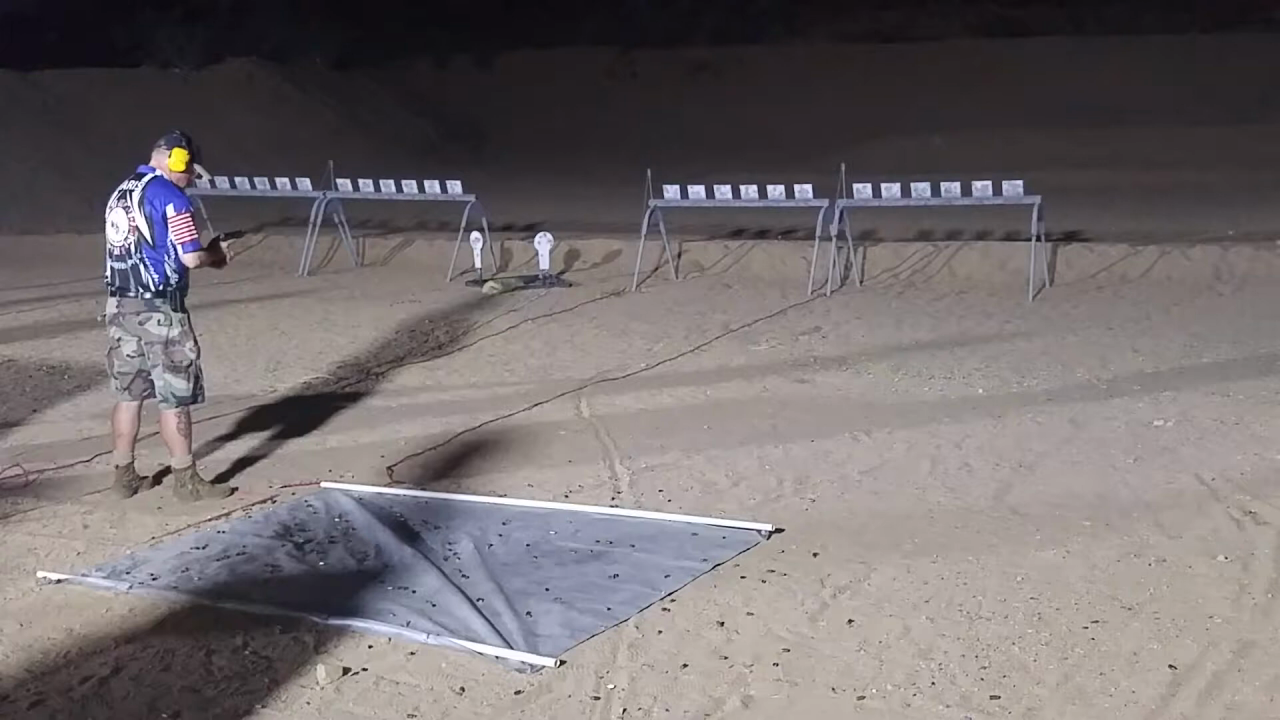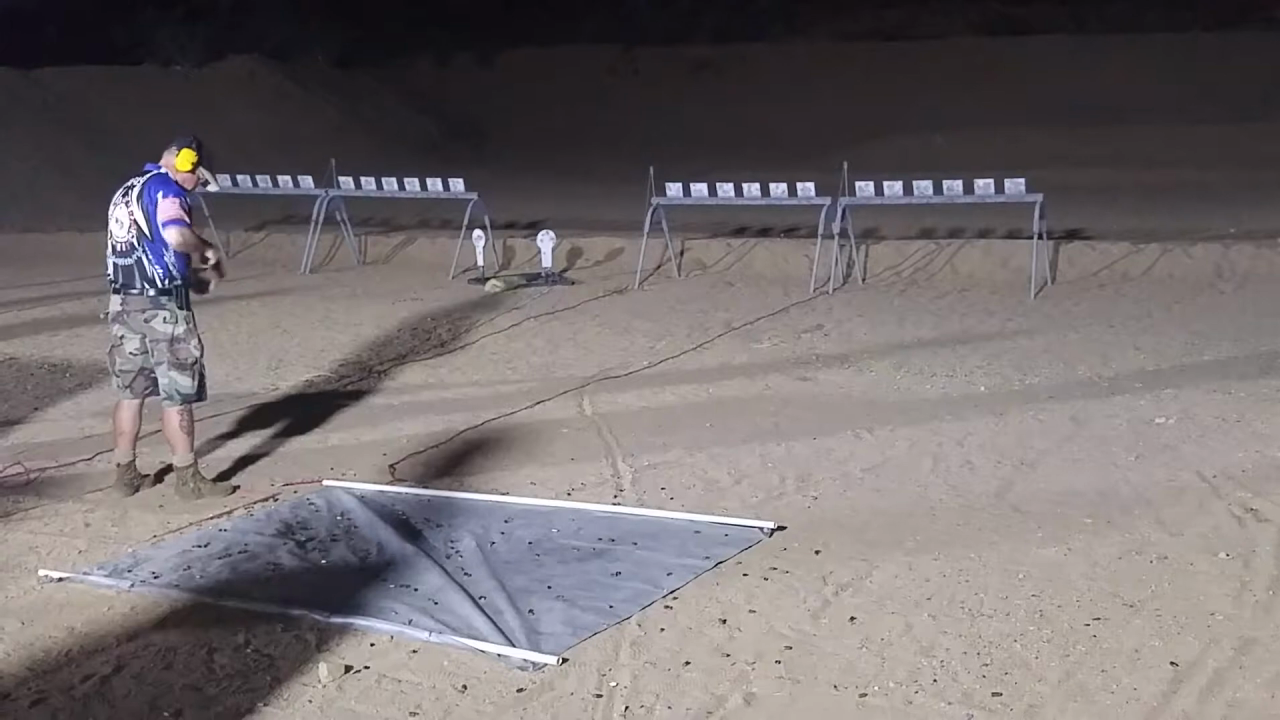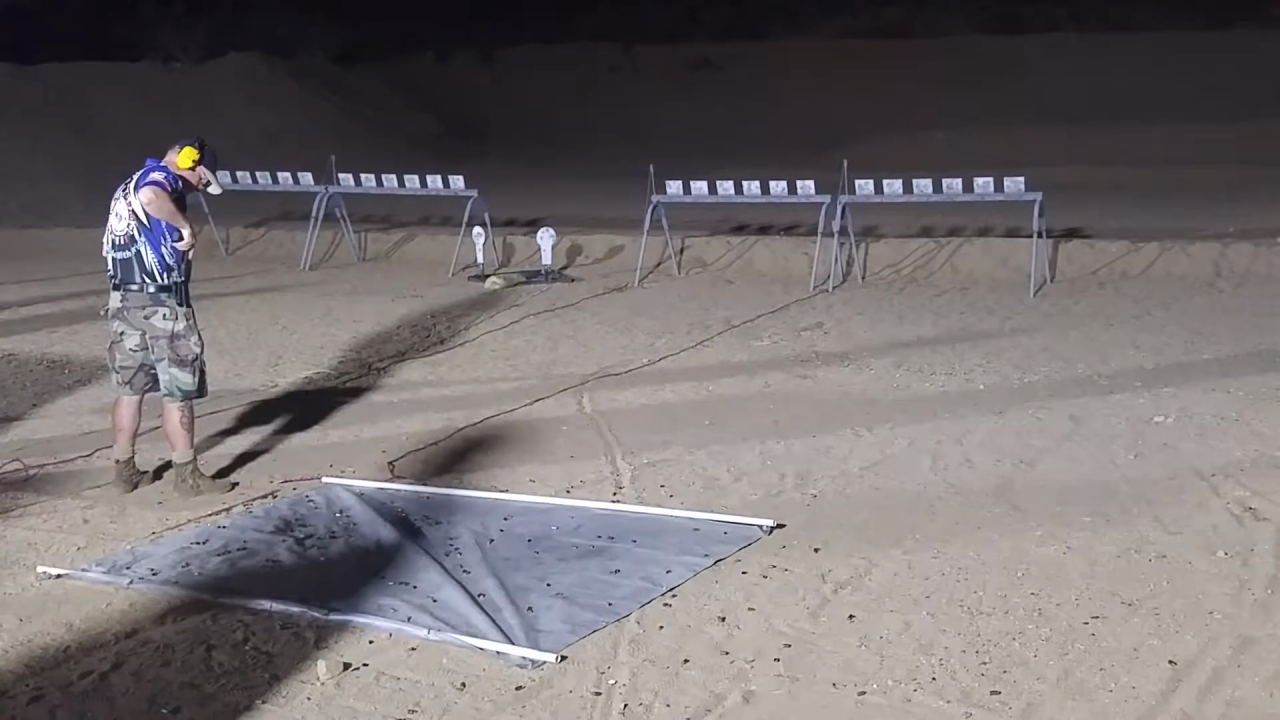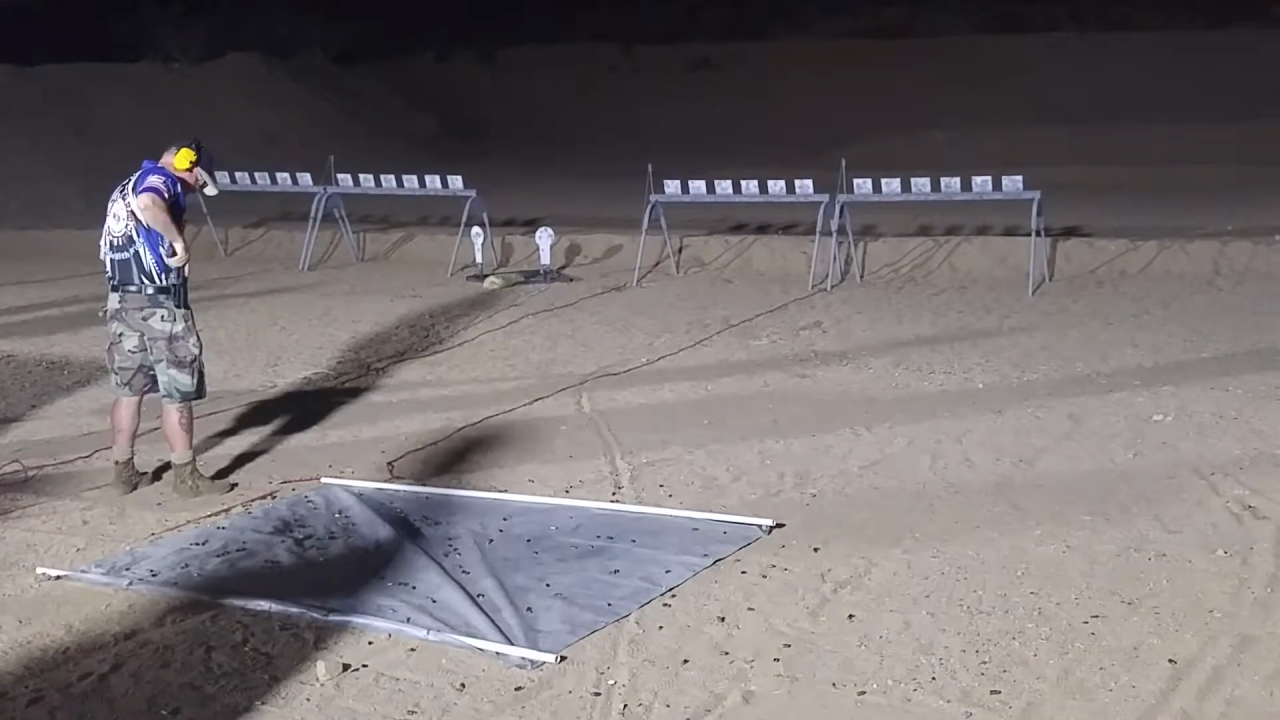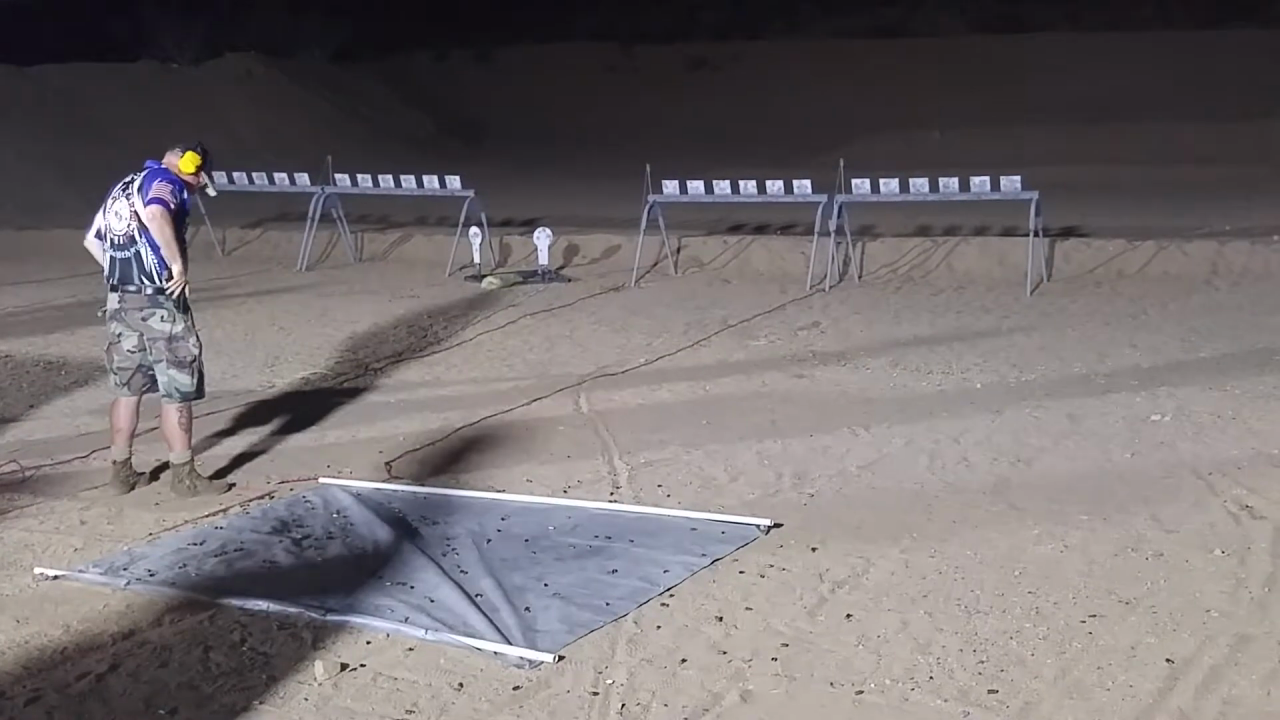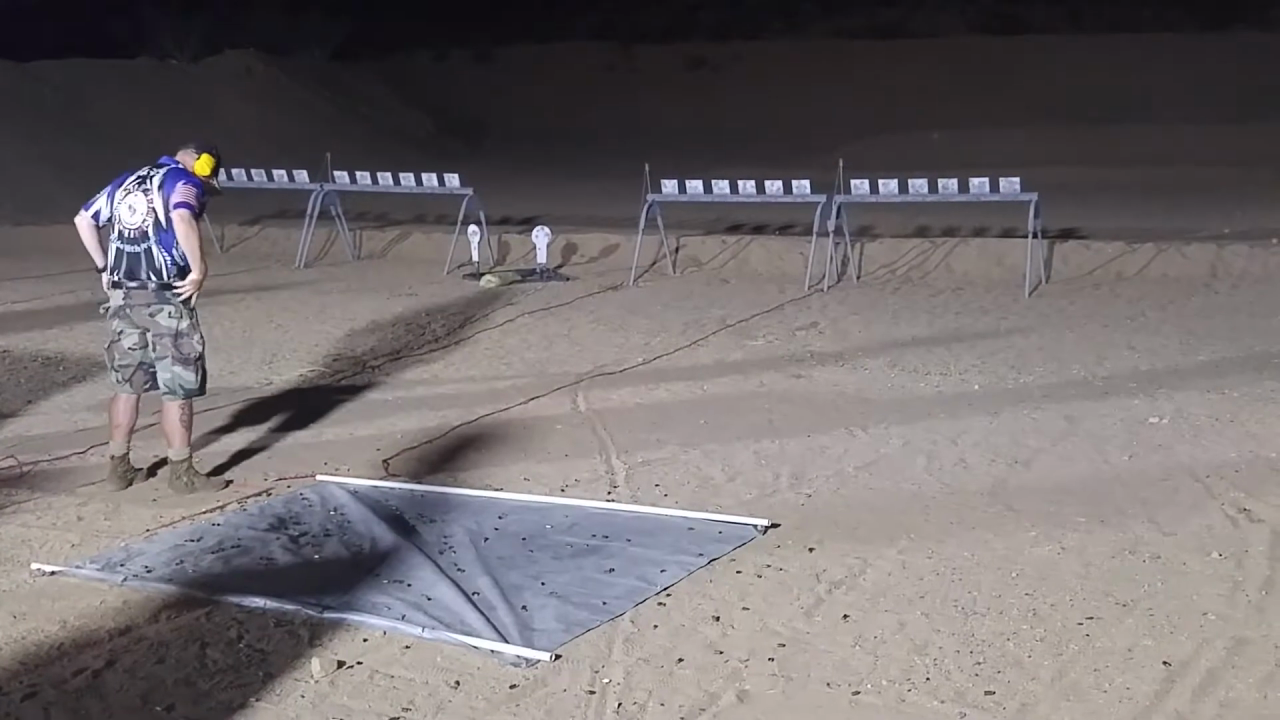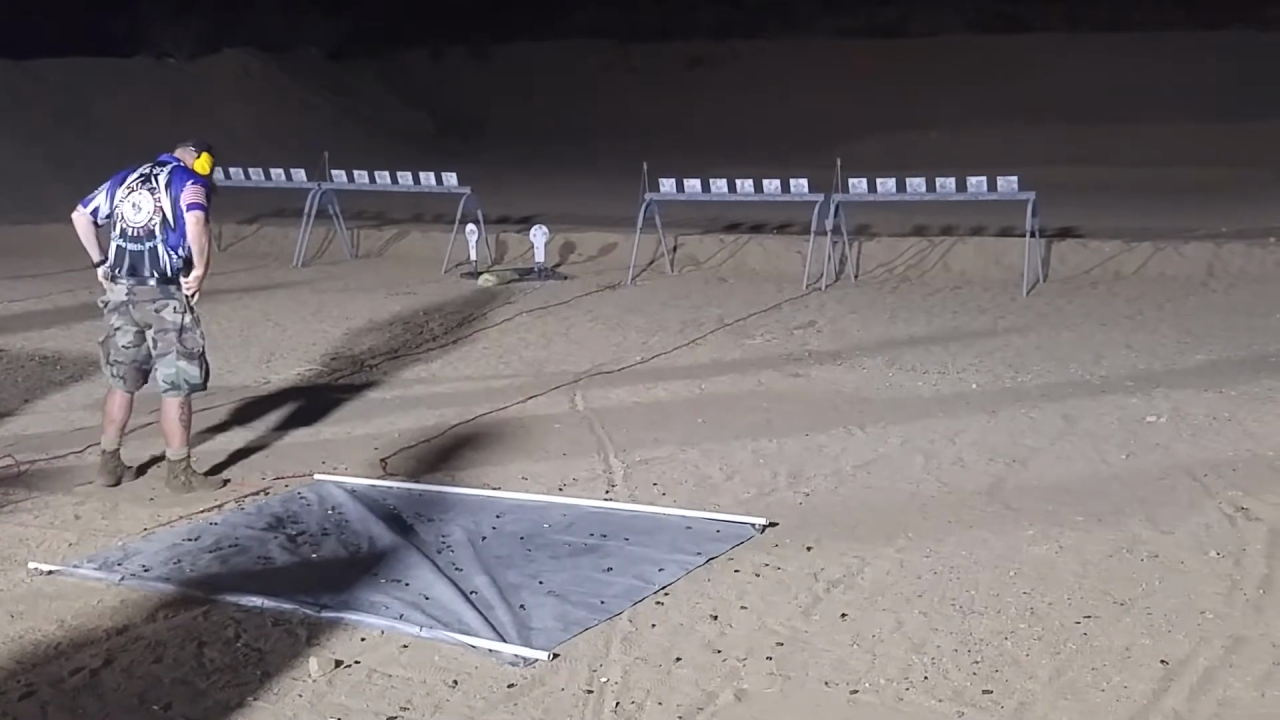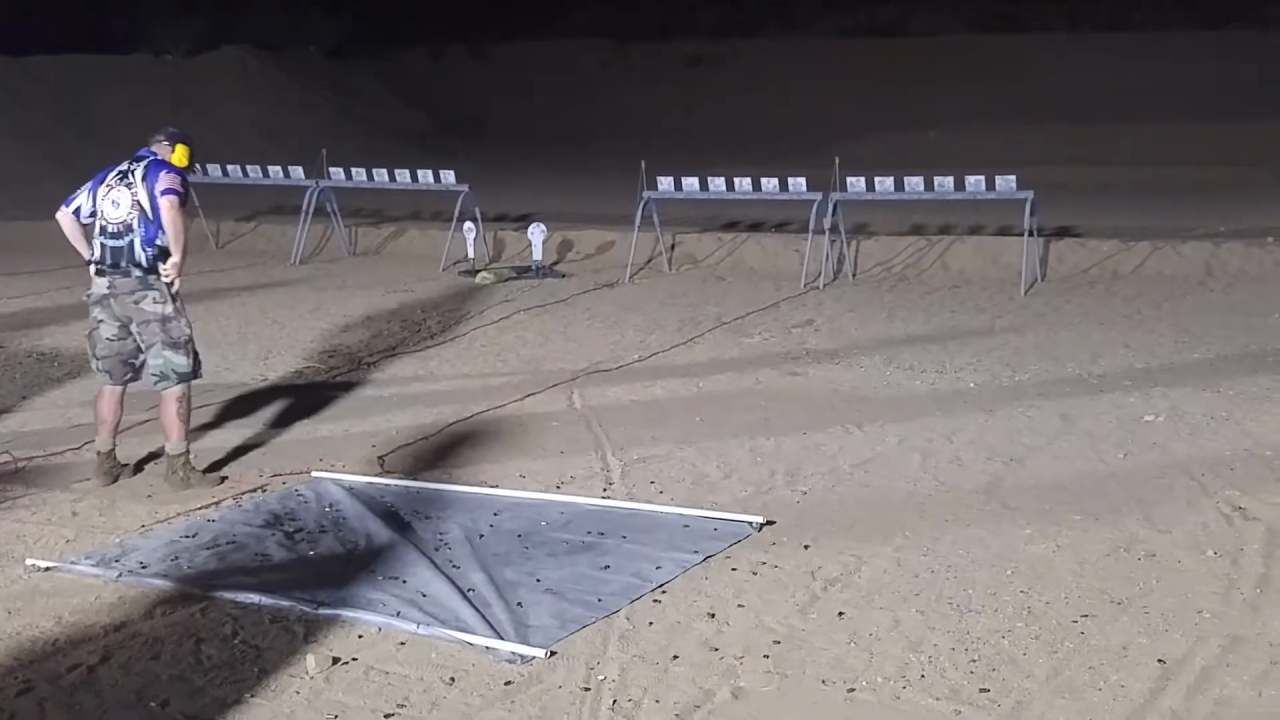
dt=0.3s
person 1, frame 1
left shoulder: (121, 192)
right shoulder: (170, 195)
right elbow: (191, 257)
left wrist: (206, 252)
right wrist: (216, 252)
left hip: (120, 304)
right hip: (159, 308)
left knee: (128, 394)
right knee: (175, 396)
left ankle: (124, 476)
right ankle: (186, 481)
person 1, frame 2
left shoulder: (127, 189)
right shoulder: (166, 188)
right elbow: (176, 236)
left wrist: (192, 263)
right wrist: (205, 249)
left hip: (123, 302)
right hip: (162, 305)
left knee: (130, 391)
right knee: (178, 394)
left ankle: (126, 473)
right ankle: (188, 478)
person 1, frame 3
left shoulder: (128, 187)
right shoulder: (162, 178)
left elbow: (110, 246)
right elbow: (151, 198)
right wrist: (185, 227)
left hip: (122, 298)
right hip: (162, 300)
left knee: (130, 387)
right knee: (178, 390)
left ankle: (125, 470)
right ankle: (187, 475)
person 1, frame 4
left shoulder: (124, 188)
right shoulder: (160, 179)
left elbow: (106, 249)
right elbow: (148, 205)
right wrist: (179, 241)
left hip: (121, 300)
right hip: (160, 302)
left knee: (129, 389)
right knee: (177, 392)
left ankle: (124, 471)
right ankle: (186, 477)
person 1, frame 5
left shoulder: (121, 187)
right shoulder: (167, 182)
left elbow: (92, 239)
right elbow: (156, 215)
right wrist: (179, 266)
left hip: (120, 299)
right hip: (160, 300)
left knee: (127, 389)
right knee: (177, 391)
left ankle: (122, 471)
right ankle: (184, 476)
person 1, frame 6
left shoulder: (128, 181)
right shoulder: (185, 181)
left elbow: (83, 220)
right elbow: (182, 219)
left wrist: (104, 268)
right wrist: (198, 270)
left hip: (122, 295)
right hip: (165, 296)
left knee: (127, 384)
right knee: (178, 387)
left ankle: (119, 467)
right ankle: (182, 473)
person 1, frame 7
left shoulder: (126, 178)
right shoulder: (189, 180)
left elbow: (81, 215)
right elbow: (196, 222)
left wrist: (100, 262)
right wrist: (200, 270)
left hip: (121, 292)
right hip: (164, 293)
left knee: (124, 380)
right knee: (177, 386)
left ankle: (109, 463)
right ankle: (180, 472)
person 1, frame 8
left shoulder: (108, 177)
right shoulder: (166, 172)
left elbow: (65, 214)
right elbow: (170, 206)
left wrist: (91, 259)
right wrist: (177, 257)
left hip: (106, 286)
right hip: (148, 286)
left knee: (112, 380)
right knee: (174, 379)
left ankle: (105, 463)
right ankle: (178, 467)
